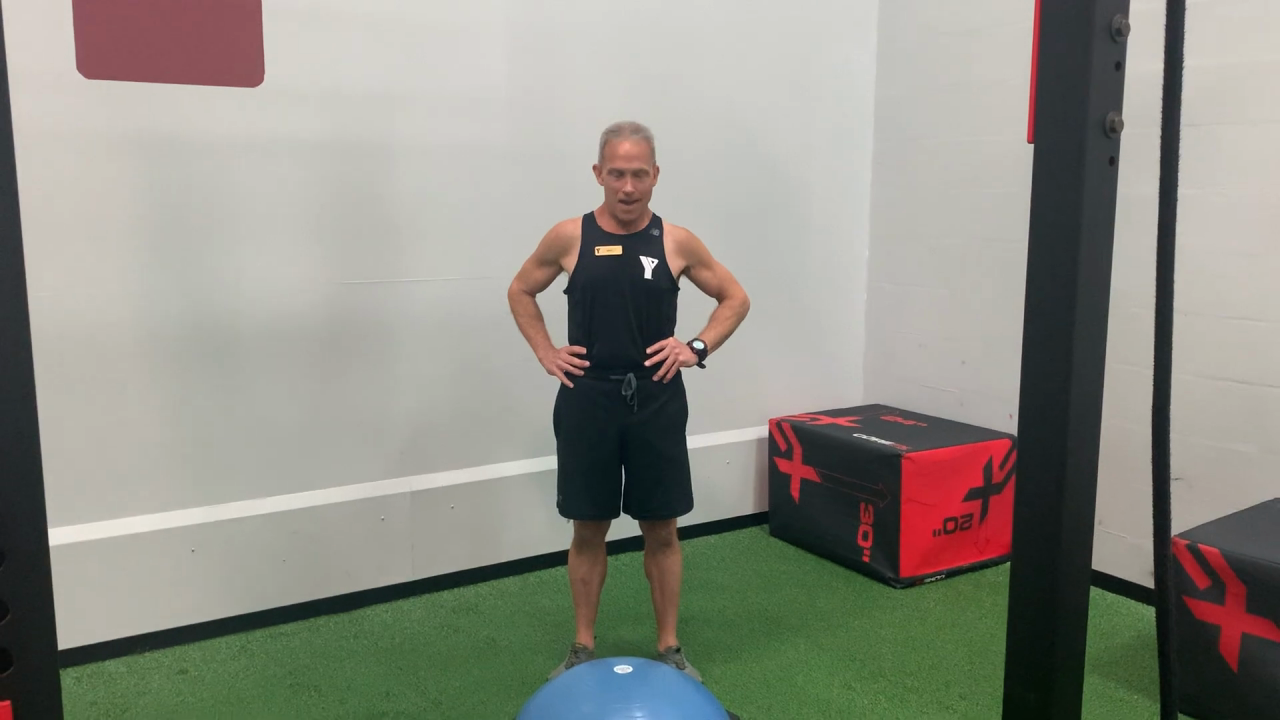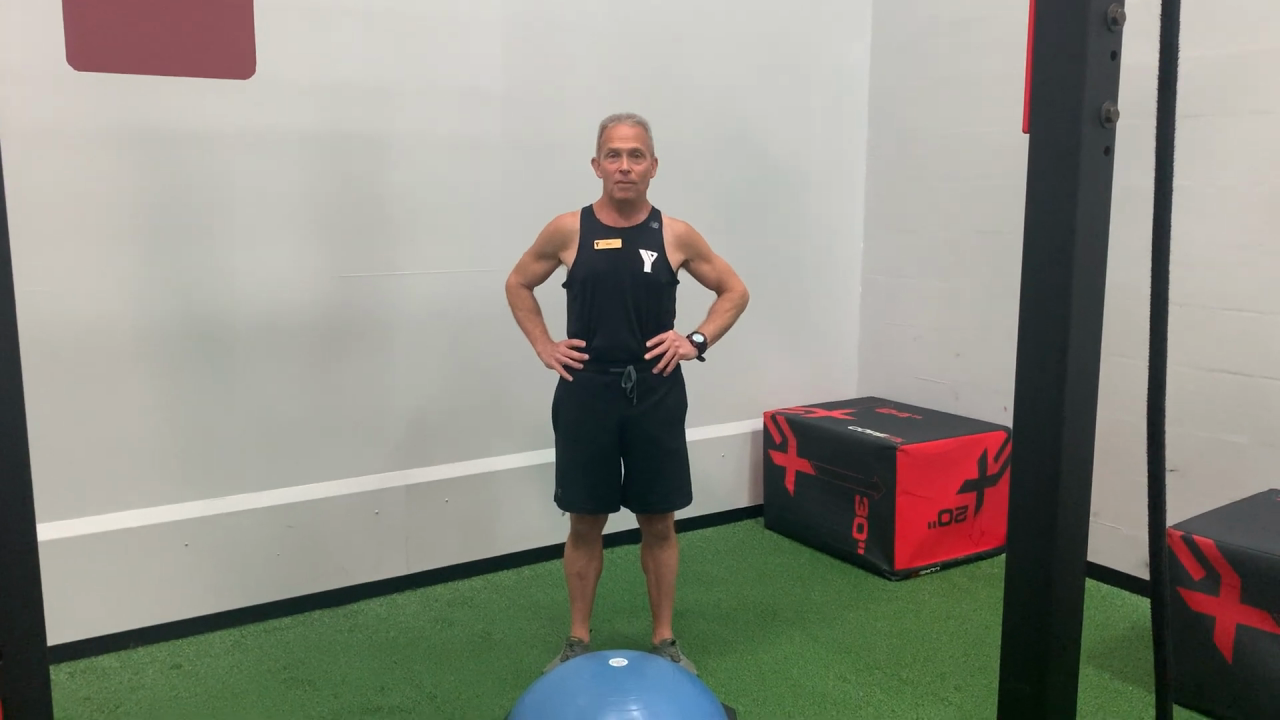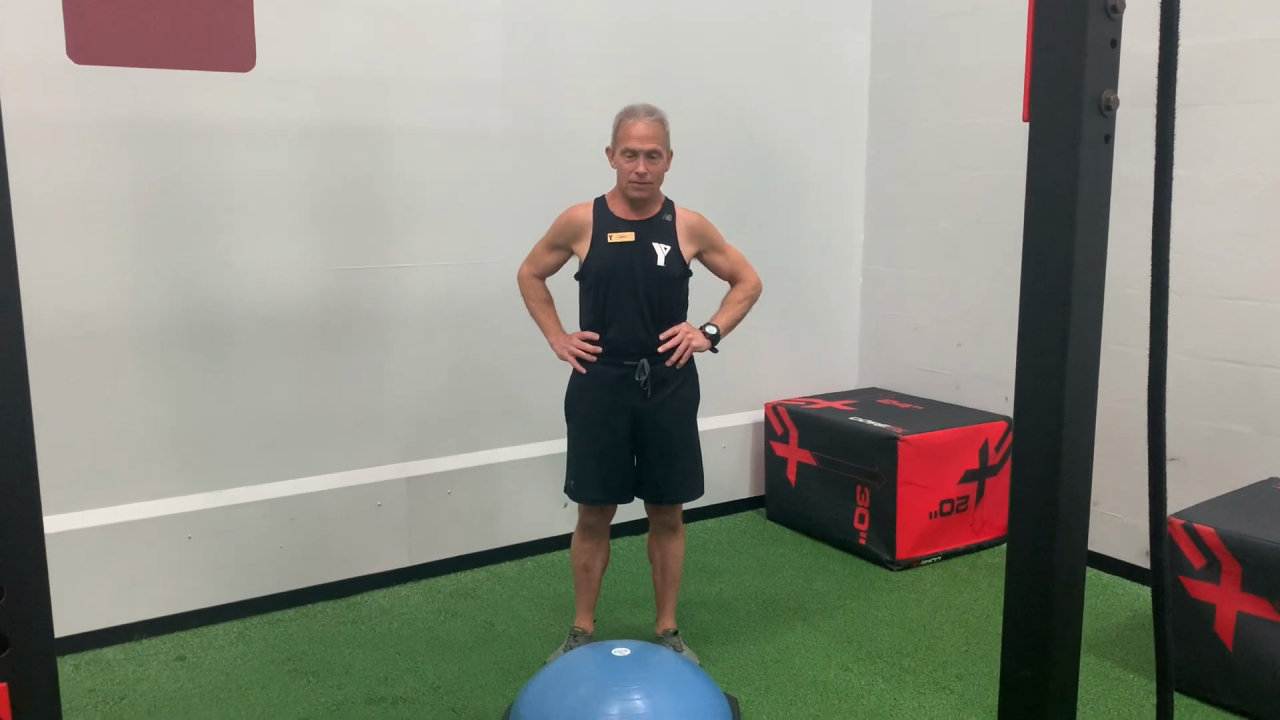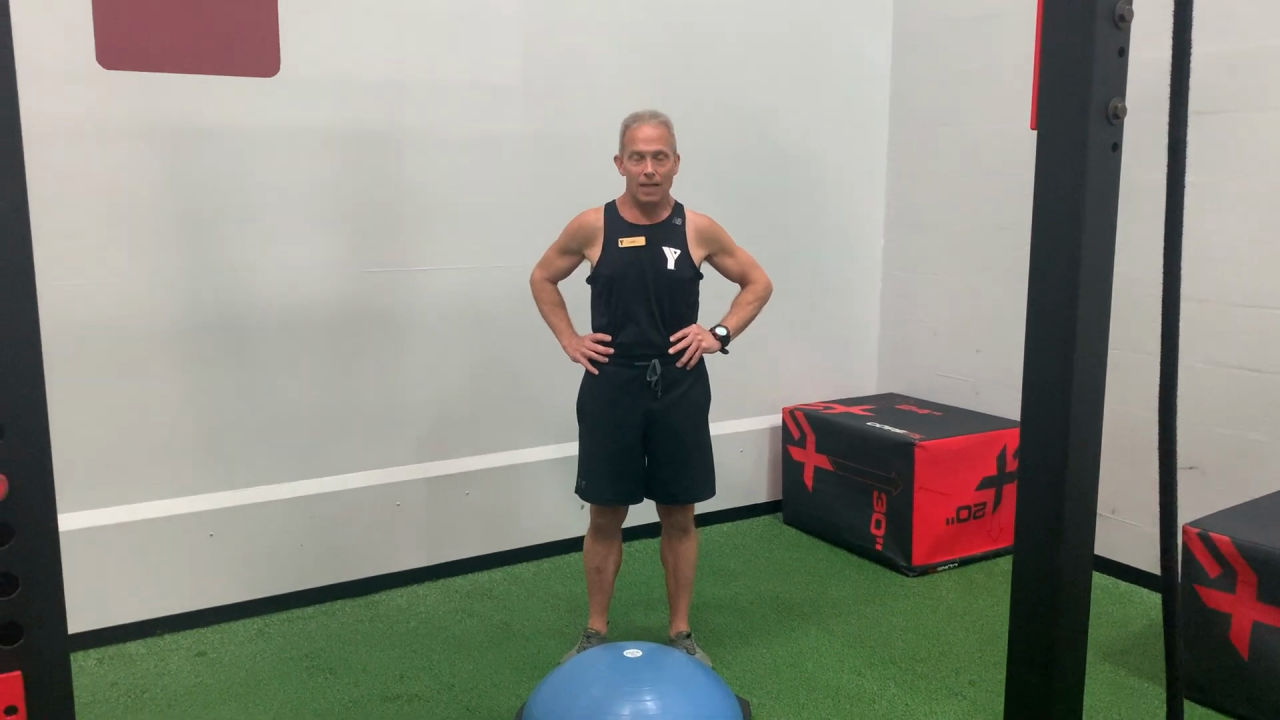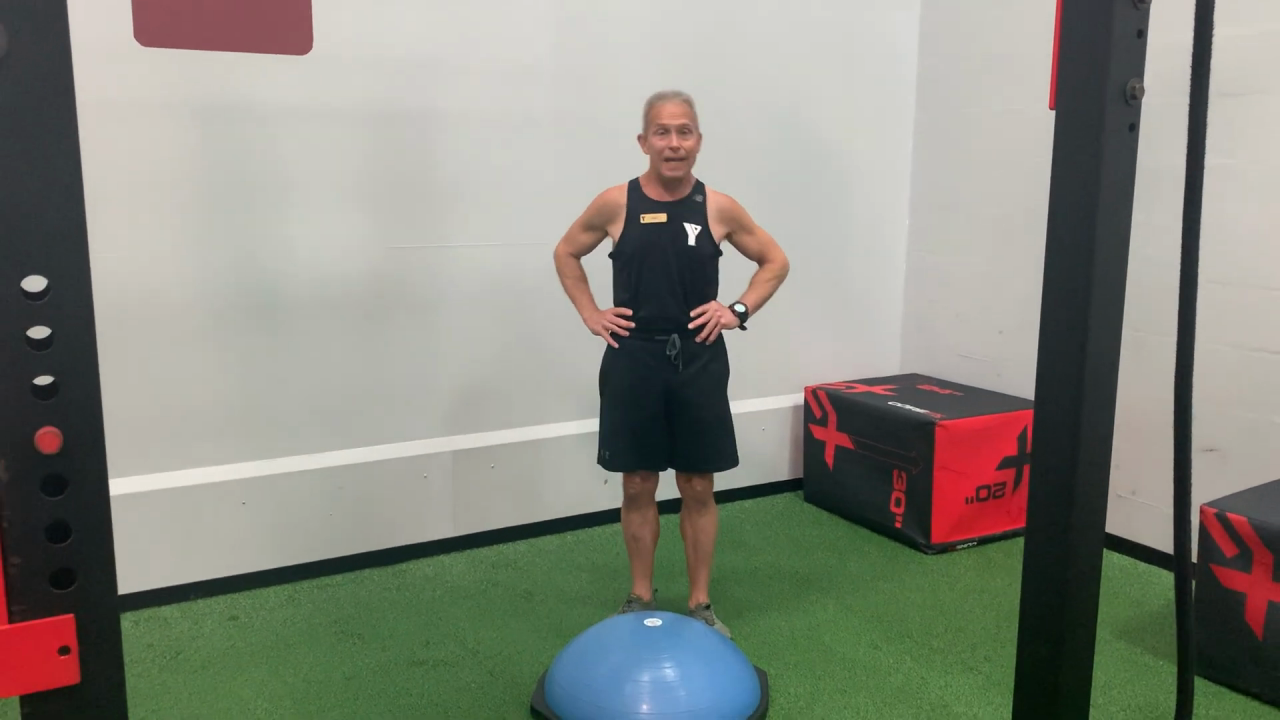
dt=1s
person 1, frame 1
left shoulder: (677, 241)
right shoulder: (568, 237)
left elbow: (735, 299)
right elbow: (521, 291)
left wrist: (698, 349)
right wrist: (545, 352)
left hip: (657, 400)
right hip: (587, 400)
left knee: (661, 530)
right knee: (588, 530)
left ankle: (668, 647)
right ankle: (583, 647)
person 1, frame 2
left shoulder: (675, 234)
right shoulder: (568, 230)
left elbow: (734, 291)
right elbow: (518, 284)
left wrist: (697, 342)
right wrist: (543, 346)
left hip: (656, 393)
right hip: (587, 393)
left knee: (659, 524)
right knee: (585, 523)
left ankle: (664, 640)
right ankle: (578, 641)
person 1, frame 3
left shoulder: (689, 226)
right shoulder: (580, 221)
left elbow: (747, 281)
right elbow: (530, 274)
left wrist: (710, 333)
right wrist: (556, 337)
left hip: (669, 387)
right hip: (599, 386)
left knee: (667, 515)
right knee: (593, 515)
left ankle: (667, 631)
right ankle: (581, 631)
person 1, frame 4
left shoulder: (698, 229)
right shoulder: (591, 226)
left elbow: (757, 282)
right elbow: (542, 278)
left wrist: (720, 334)
right wrist: (569, 340)
left hip: (680, 387)
right hip: (611, 387)
left knee: (679, 516)
right knee: (606, 517)
left ankle: (680, 633)
right ankle: (595, 632)
person 1, frame 5
left shoulder: (719, 207)
right shoulder: (615, 203)
left elbow: (775, 261)
right elbow: (566, 254)
left wrist: (736, 309)
right wrist: (591, 313)
left hip: (699, 359)
right hip: (633, 359)
left knee: (698, 487)
right knee: (638, 486)
left ankle: (700, 603)
right ankle: (640, 597)
